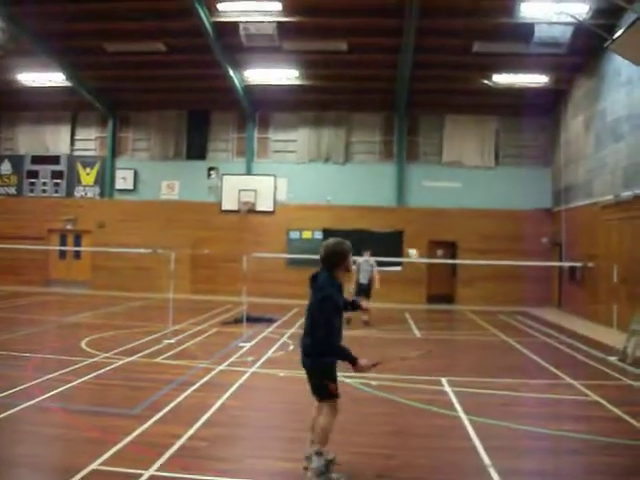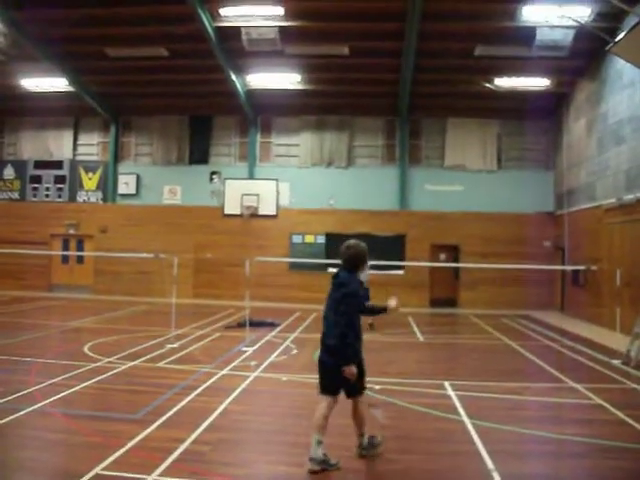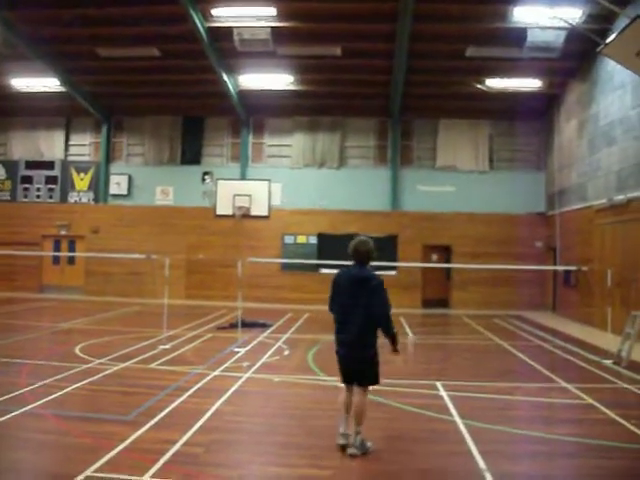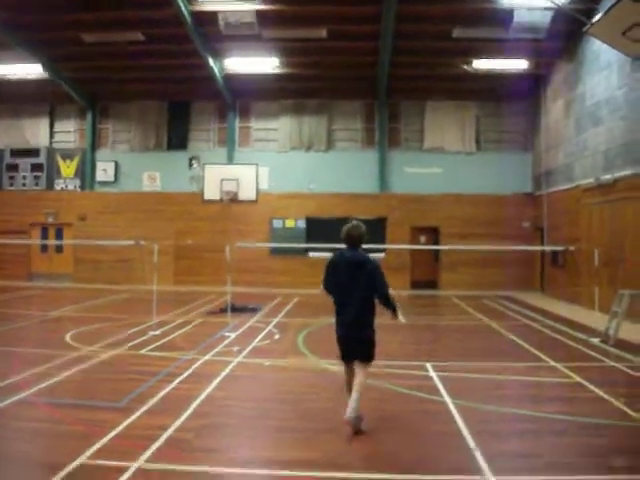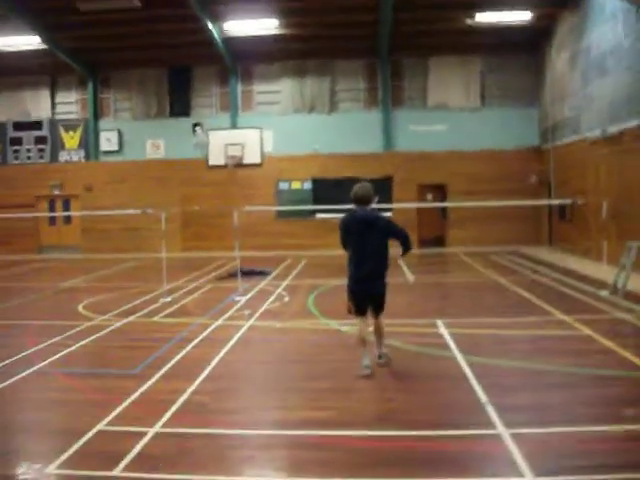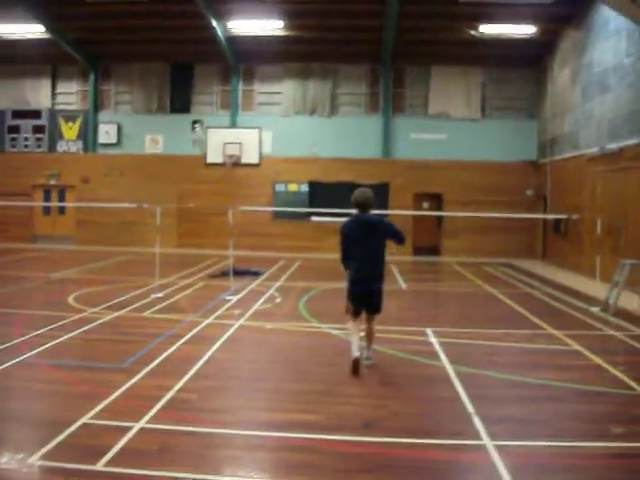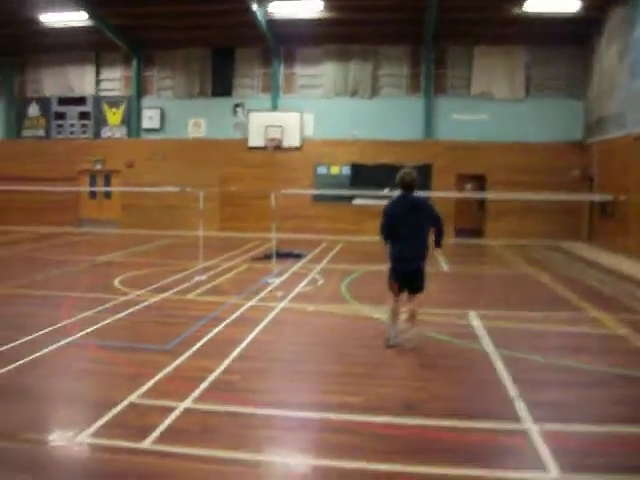
dt=0.4s
person 1, frame 1
left shoulder: (329, 283)
right shoulder: (326, 292)
right elbow: (329, 337)
left wrist: (355, 305)
right wrist: (354, 360)
left hip: (316, 355)
right hip: (320, 357)
left knee: (324, 403)
right knee: (331, 406)
left ankle: (314, 453)
person 1, frame 2
left shoulder: (341, 281)
right shoulder: (353, 287)
right elbow: (345, 325)
left wrist: (383, 308)
right wrist: (349, 361)
left hip: (327, 353)
right hip: (345, 356)
left knee: (327, 400)
right knee: (356, 399)
left ankle: (316, 455)
right ankle: (363, 442)
person 1, frame 3
left shoulder: (340, 278)
right shoulder: (375, 282)
left elbow: (333, 307)
right elbow: (382, 316)
right wrist: (393, 340)
left hip: (343, 344)
right hip: (364, 346)
left knee: (348, 389)
right knee: (361, 392)
left ankle: (343, 434)
right ankle: (356, 441)
person 1, frame 4
left shoulder: (335, 262)
right shoulder: (371, 266)
left elbow: (328, 287)
right elbow: (382, 293)
right wrist: (393, 310)
left hip: (343, 324)
right hip: (364, 325)
left knee: (349, 365)
right knee: (361, 368)
left ankle: (352, 410)
right ankle: (351, 412)
person 1, frame 5
left shoulder: (346, 222)
right shoulder: (382, 221)
right elbow: (404, 237)
right wrist: (404, 251)
left hip: (356, 279)
right hip: (377, 279)
left knee: (362, 320)
right knee: (377, 317)
left ankle: (366, 363)
right ankle: (381, 353)
person 1, frame 6
left shoulder: (348, 227)
right shoulder: (382, 224)
left elbow: (344, 253)
right elbow: (401, 239)
right wrist: (395, 240)
left hip: (356, 280)
right hip: (375, 281)
left knee: (354, 319)
right knee: (370, 319)
left ankle: (356, 351)
right ankle: (368, 354)
person 1, frame 7
left shoulder: (392, 207)
right shoulder: (426, 206)
left elbow: (385, 232)
right elbow: (439, 226)
left wrist: (391, 242)
right wrist: (438, 243)
left hip: (399, 259)
right hip: (418, 260)
left knee: (395, 296)
right knee: (412, 298)
left ankle: (392, 335)
